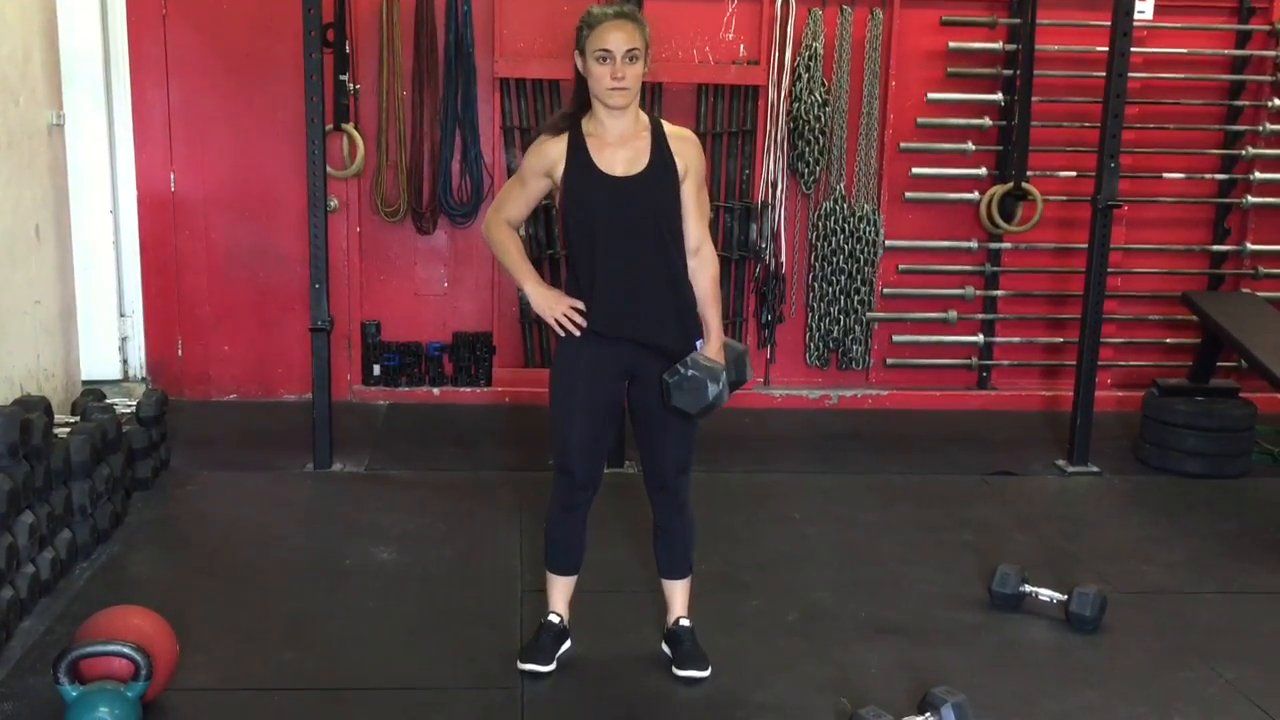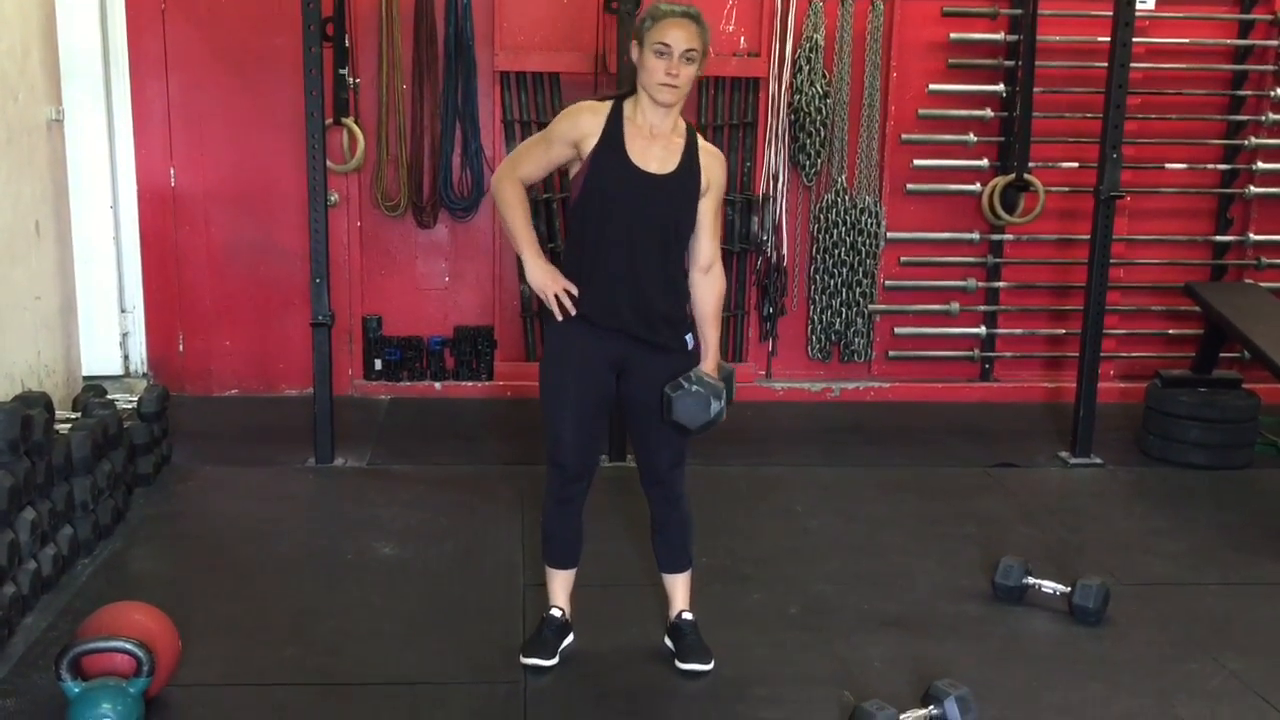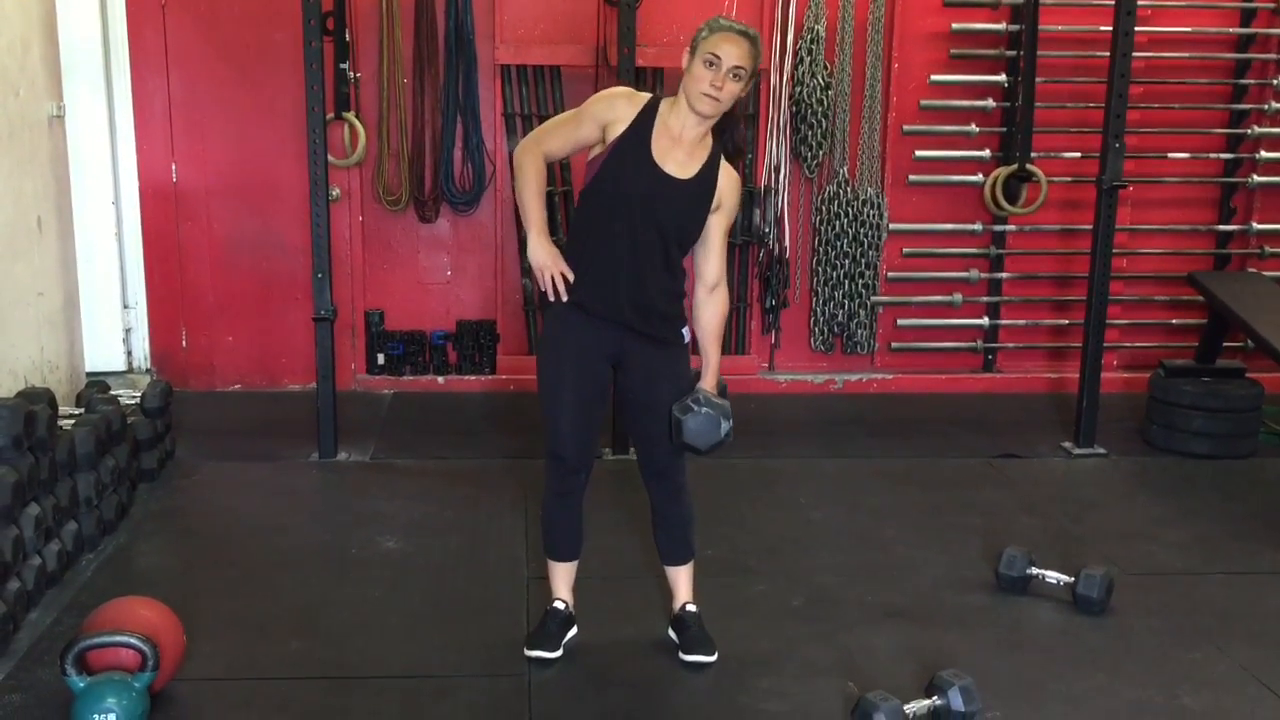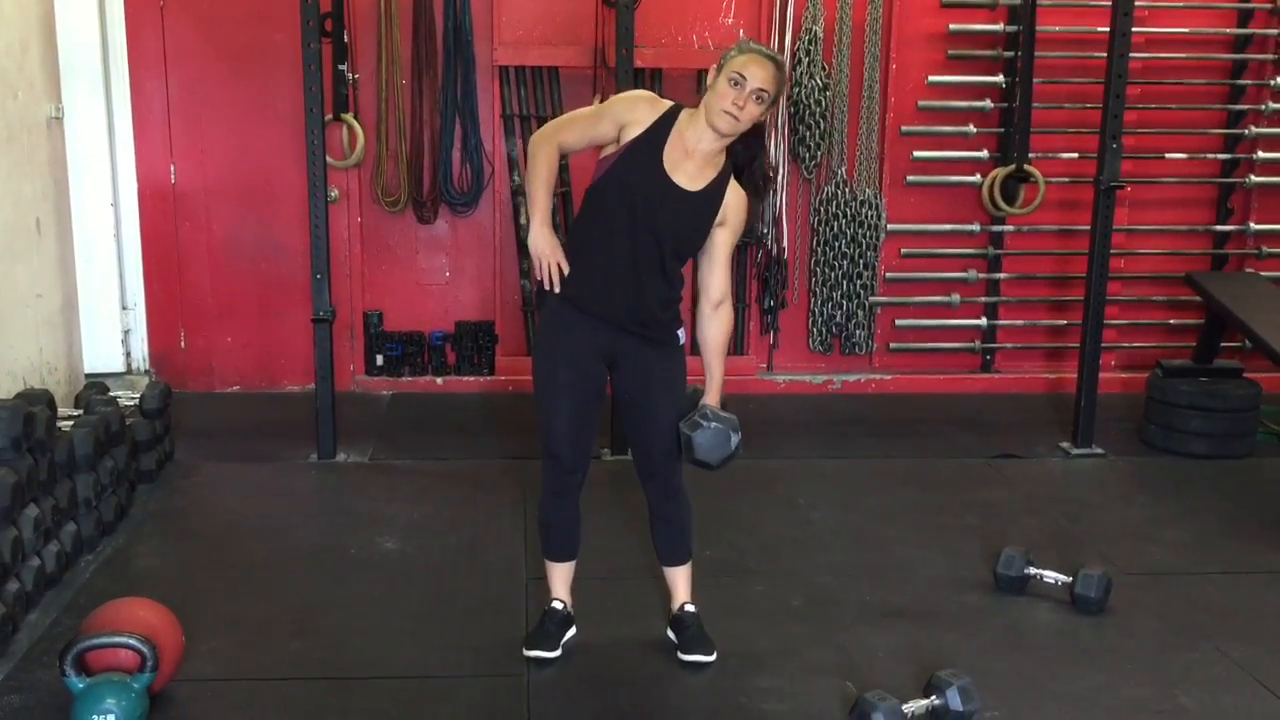
dt=0.5s
person 1, frame 1
left shoulder: (681, 146)
right shoulder: (556, 150)
left elbow: (699, 250)
right elbow: (498, 222)
left wrist: (714, 338)
right wrist: (536, 291)
left hip: (669, 344)
right hip: (590, 343)
left knee: (669, 484)
right knee: (574, 481)
left ankle: (679, 624)
right ankle: (555, 620)
person 1, frame 2
left shoulder: (707, 162)
right shoulder: (590, 123)
left elbow: (706, 267)
right elbow: (509, 179)
left wrist: (710, 355)
right wrist: (534, 262)
left hip: (661, 342)
right hip: (581, 331)
left knee: (665, 478)
right knee: (569, 472)
left ankle: (681, 618)
right ankle: (558, 614)
person 1, frame 3
left shoulder: (724, 181)
right shoulder: (620, 109)
left elbow: (711, 284)
right elbow: (531, 152)
left wrist: (710, 375)
right wrist: (538, 240)
left hip: (656, 336)
right hip: (578, 321)
left knee: (665, 470)
right knee: (567, 464)
left ankle: (684, 609)
right ankle: (561, 606)
person 1, frame 4
left shoulder: (730, 199)
right shoulder: (639, 112)
left elbow: (715, 300)
right elbow: (547, 140)
left wrist: (714, 392)
right wrist: (540, 227)
left hip: (651, 338)
right hip: (572, 319)
left knee: (661, 470)
right knee: (563, 464)
left ankle: (683, 609)
right ankle: (559, 607)
